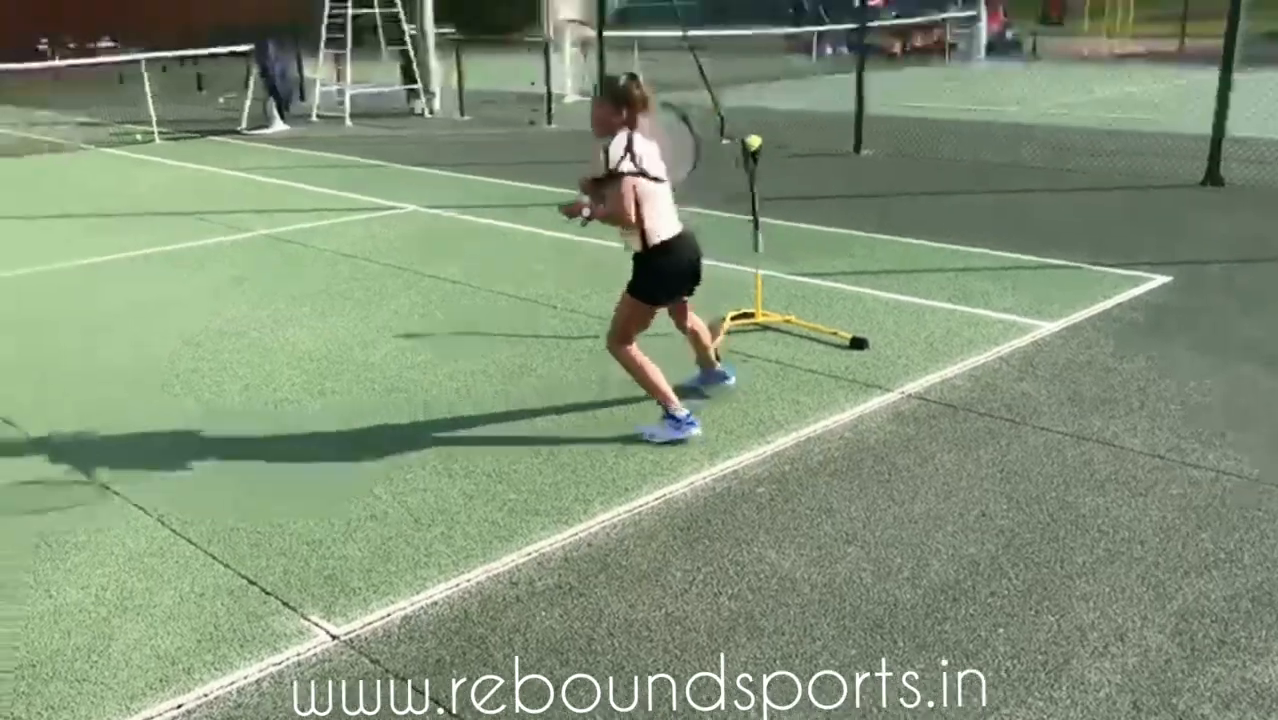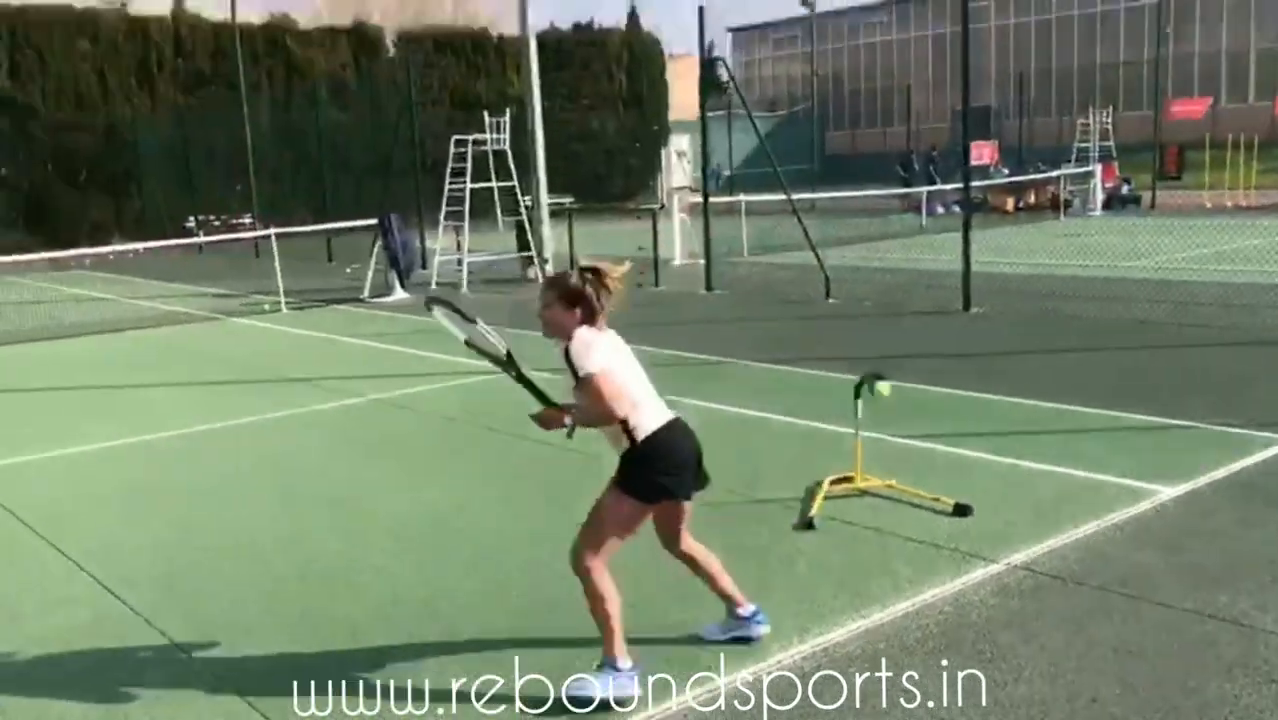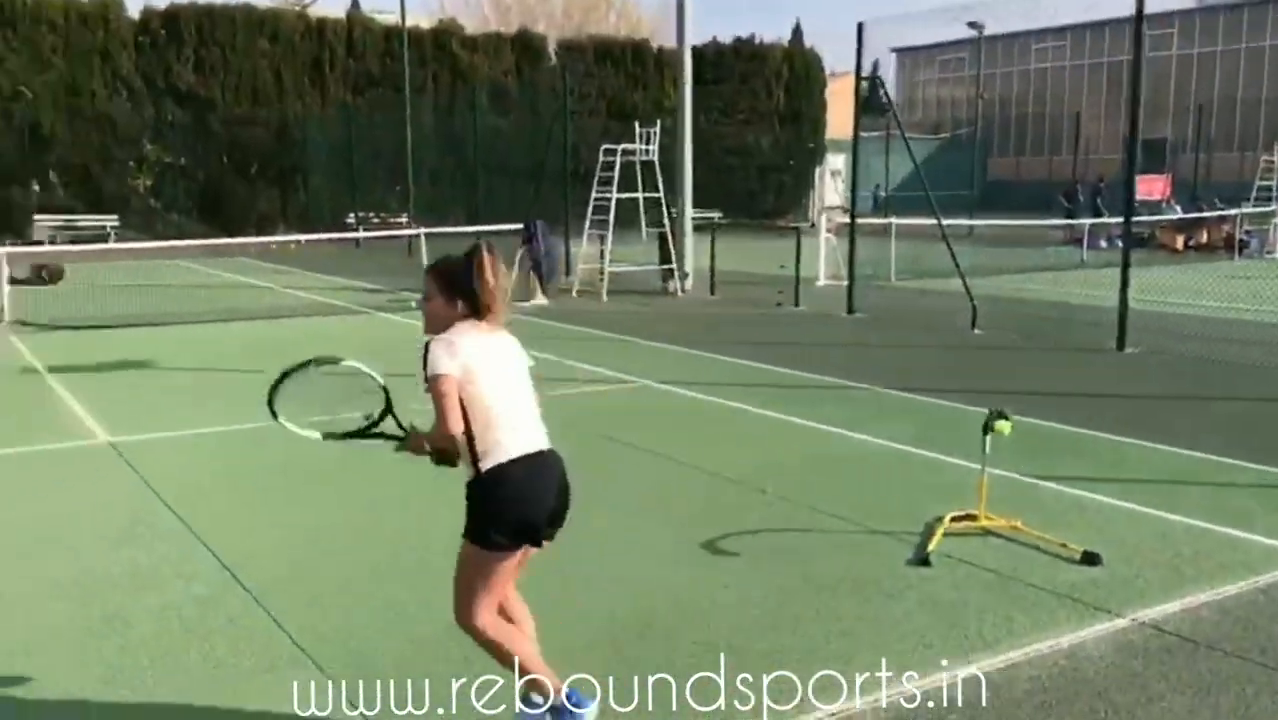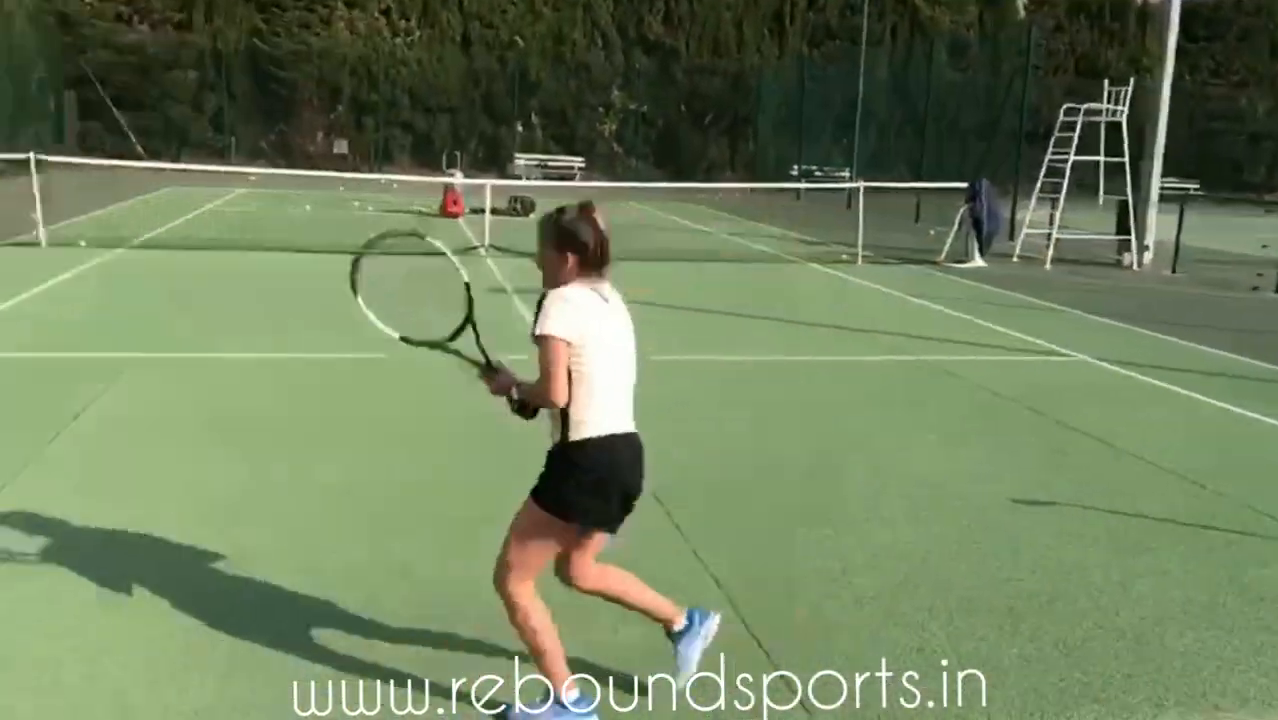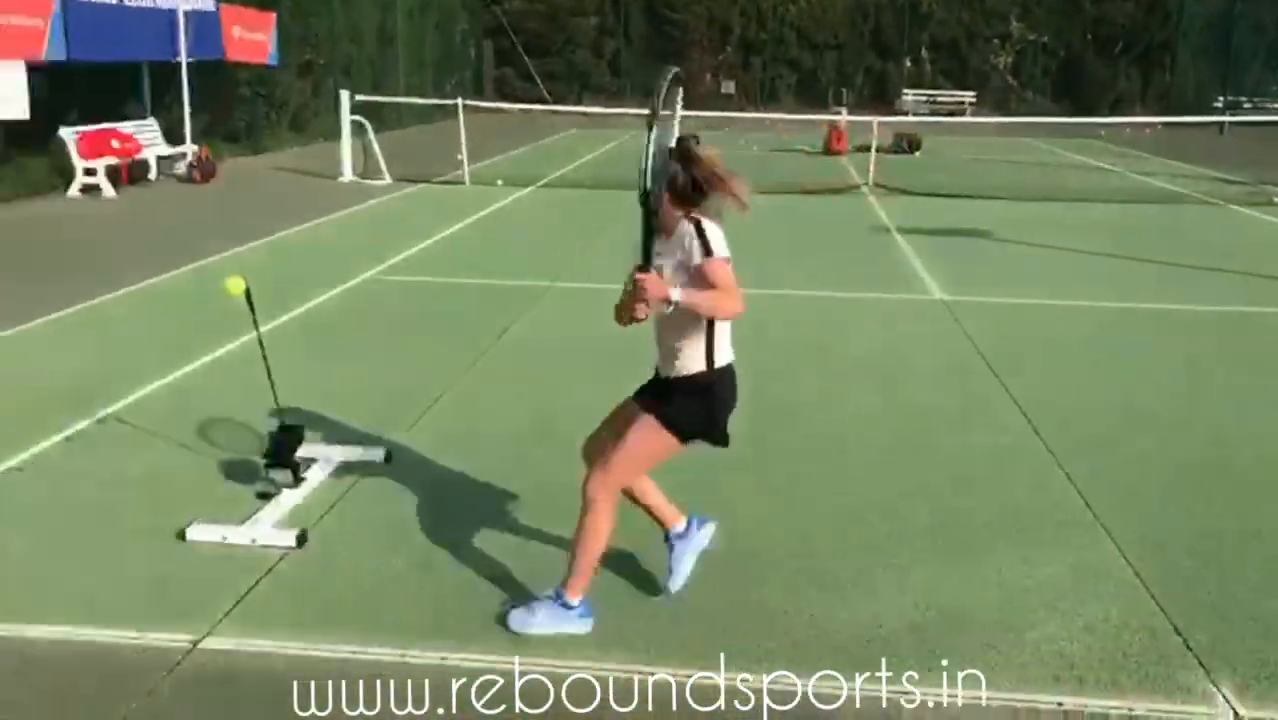
dt=0.3s
person 1, frame 1
left shoulder: (618, 146)
right shoulder: (639, 141)
left elbow: (625, 215)
right elbow: (616, 191)
left wrist: (584, 210)
right wrist: (599, 183)
left hip: (660, 257)
right hip: (681, 245)
left knee: (620, 342)
right knee: (681, 316)
left ankle: (678, 416)
right ankle: (716, 370)
person 1, frame 2
left shoulder: (579, 347)
right shoulder: (601, 337)
left elbow: (613, 410)
left wrist: (565, 418)
right wrist: (567, 413)
left hip: (654, 454)
right hip: (676, 441)
left knee: (587, 557)
right knee: (676, 541)
left ankle: (618, 667)
right ankle: (745, 615)
person 1, frame 3
left shoulder: (445, 347)
right shoulder: (505, 340)
left elbow: (451, 430)
left wrist: (423, 441)
right wrist: (441, 443)
left hip: (507, 487)
right hip: (547, 473)
left knee: (473, 616)
right knee: (498, 596)
person 1, frame 4
left shoulder: (558, 305)
right shoulder: (611, 302)
left elbow: (554, 395)
left wrist: (512, 386)
right wrist: (528, 392)
left hip: (585, 461)
right hip: (623, 453)
left knee: (512, 580)
right knee: (577, 570)
right ankle: (684, 622)
person 1, frame 5
left shoulder: (699, 234)
right shoulder: (664, 243)
left elbow: (732, 304)
right elbow: (625, 312)
left wrist: (671, 295)
right wrist: (632, 302)
left hip: (701, 388)
right hip: (672, 381)
left knee: (598, 485)
right knee: (597, 454)
left ankle: (570, 603)
right ankle: (683, 529)
